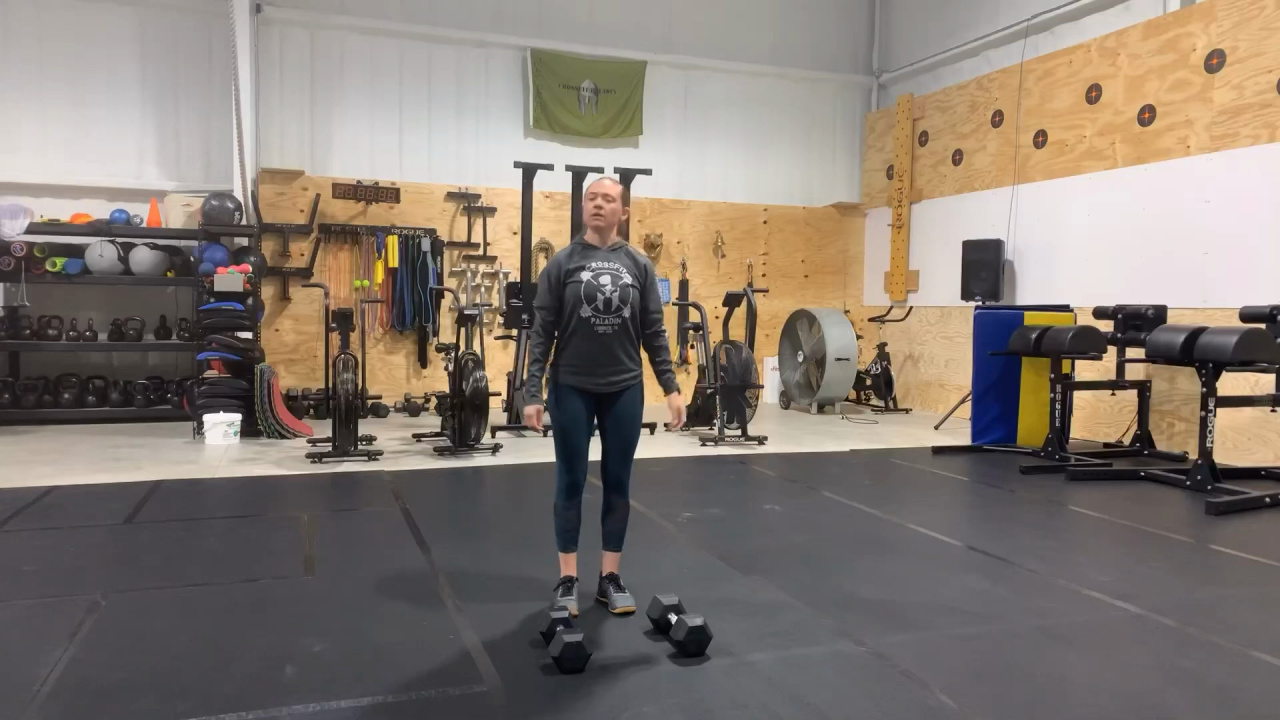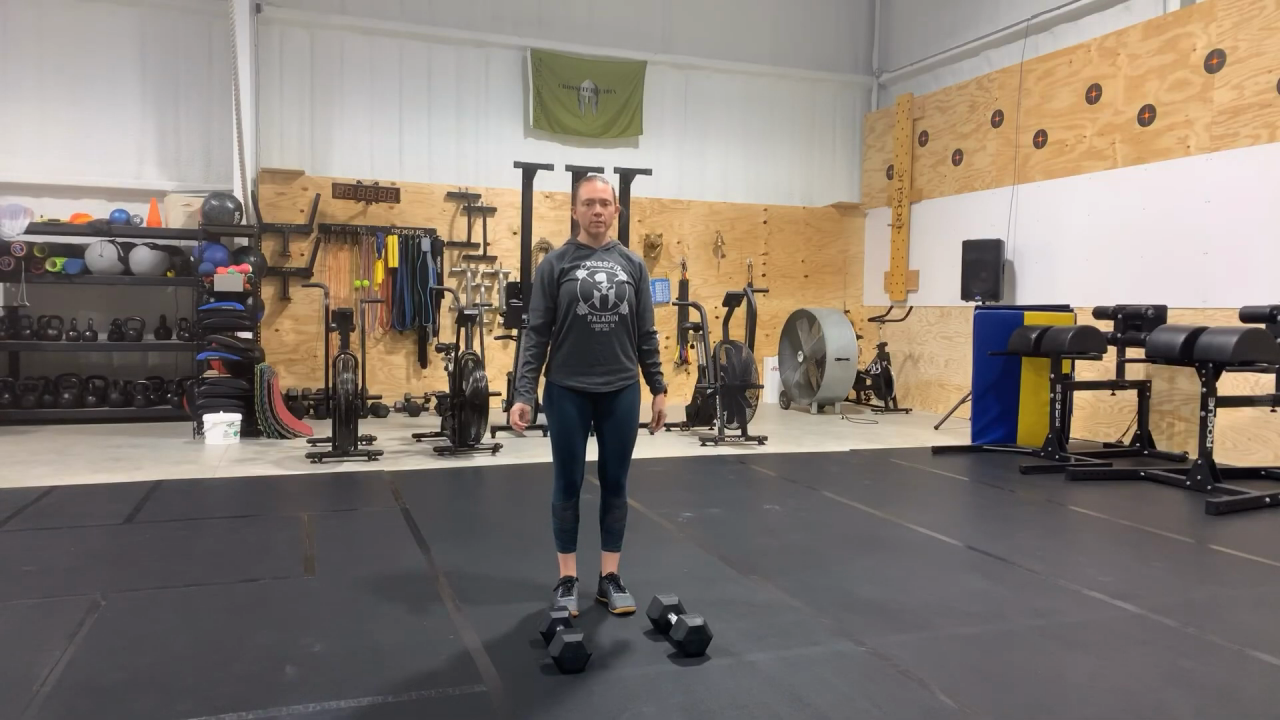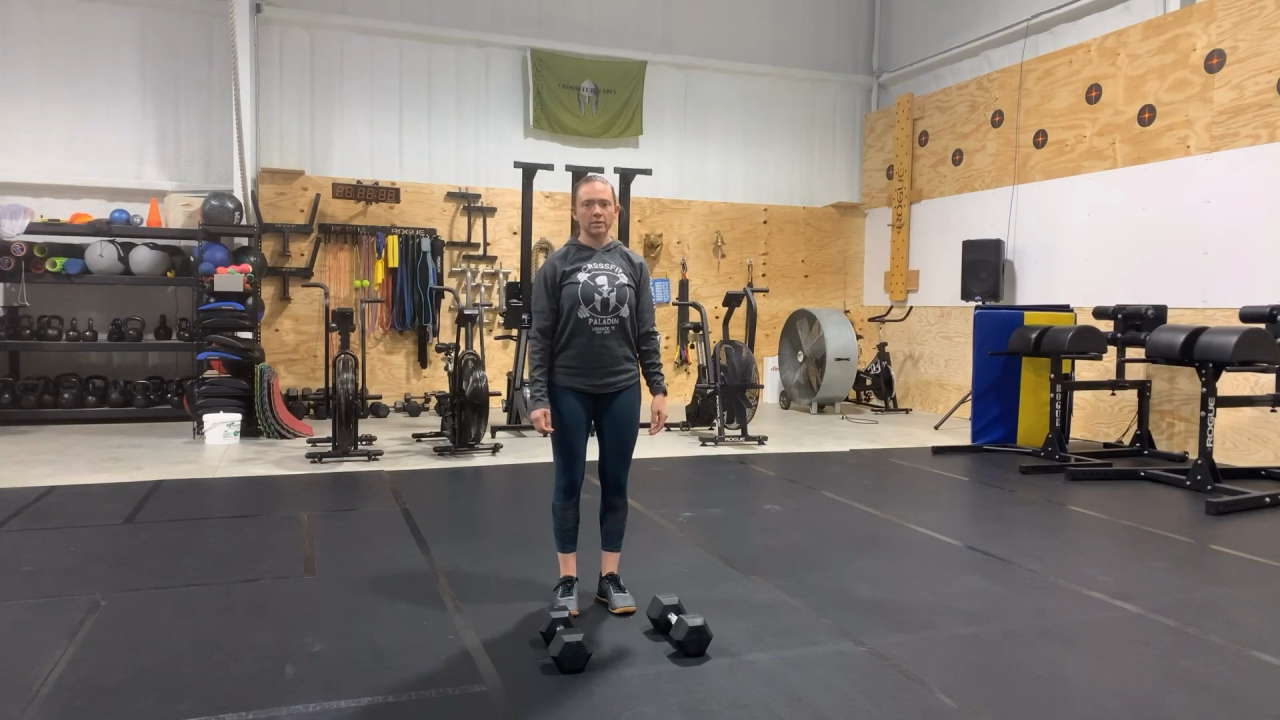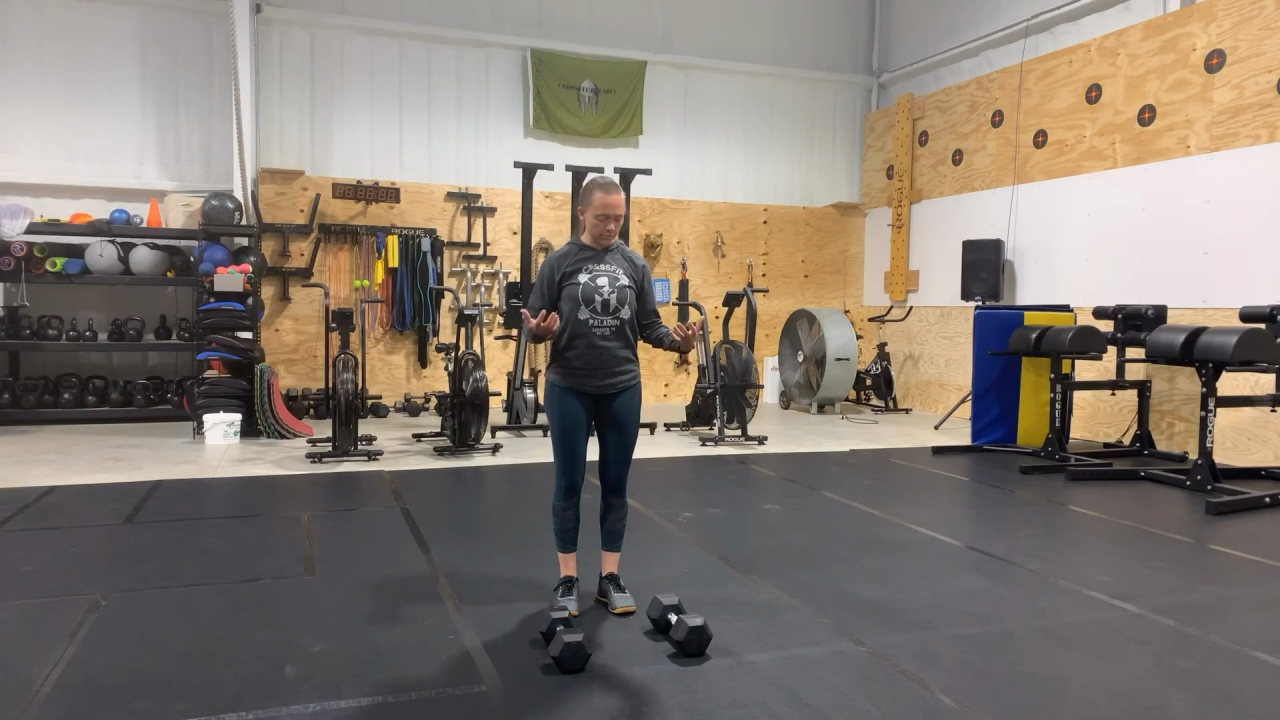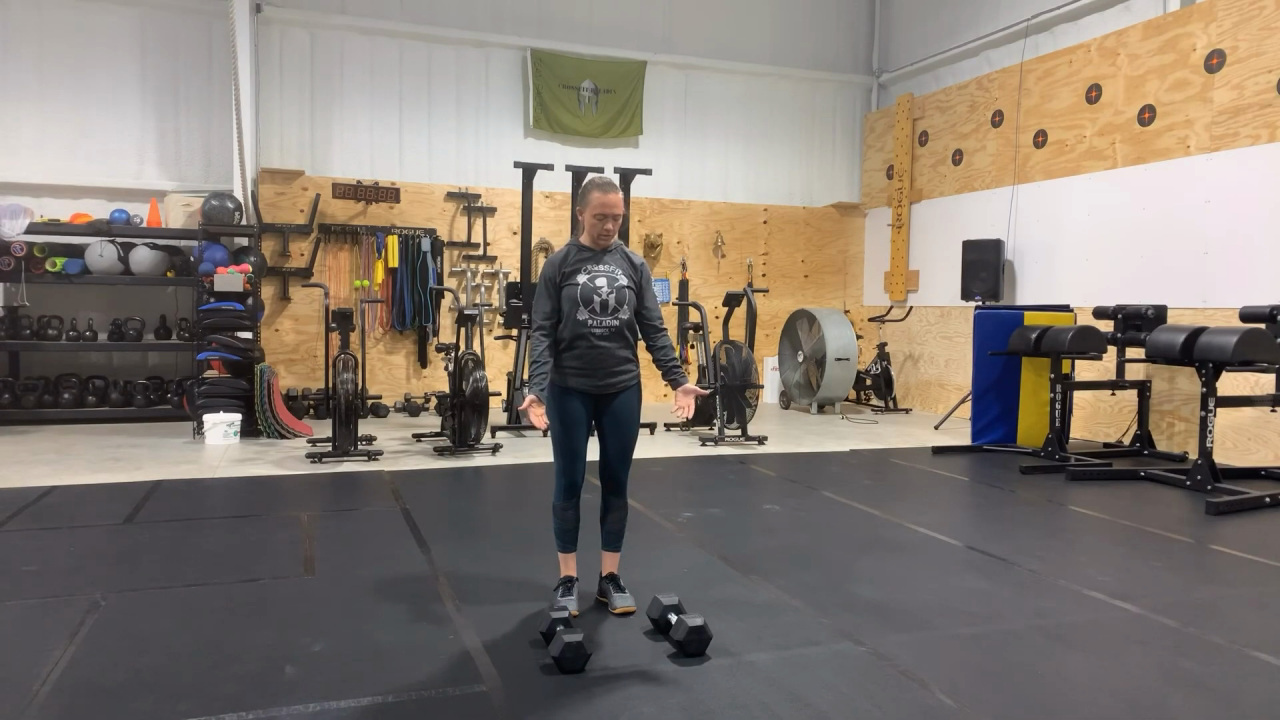
dt=1s
person 1, frame 1
left shoulder: (639, 265)
right shoulder: (562, 263)
left elbow: (653, 332)
right elbow: (541, 332)
left wrist: (672, 386)
right wrist: (531, 393)
left hip: (625, 389)
right hip: (571, 389)
left knee: (617, 484)
right knee: (571, 483)
left ankle: (610, 577)
right ankle: (567, 579)
person 1, frame 2
left shoulder: (633, 264)
right shoulder: (555, 264)
left elbow: (646, 334)
right elbow: (537, 333)
left wrist: (658, 389)
right wrist: (523, 393)
left hip: (621, 391)
right hip: (567, 391)
left knee: (615, 485)
right knee: (568, 485)
left ankle: (610, 578)
right ankle: (567, 579)
person 1, frame 3
left shoulder: (633, 264)
right shoulder: (556, 265)
left elbow: (647, 334)
right elbow: (541, 336)
left wrist: (658, 389)
right wrist: (538, 397)
left hip: (622, 391)
right hip: (569, 391)
left knee: (616, 485)
right knee: (568, 484)
left ankle: (610, 578)
right ankle: (567, 580)
person 1, frame 4
left shoulder: (634, 264)
right shoulder: (559, 262)
left elbow: (648, 324)
right elbow: (535, 321)
left wrist: (677, 340)
right wrist: (539, 330)
left hip: (622, 389)
right hip: (569, 389)
left knee: (615, 484)
right knee: (569, 484)
left ankle: (610, 578)
right ankle: (567, 579)
person 1, frame 5
left shoulder: (634, 264)
right shoulder: (559, 264)
left elbow: (653, 329)
right elbow: (542, 331)
left wrist: (678, 379)
right wrist: (537, 389)
left hip: (622, 390)
right hip: (570, 390)
left knee: (615, 484)
right knee: (569, 484)
left ankle: (610, 577)
right ankle: (567, 579)
